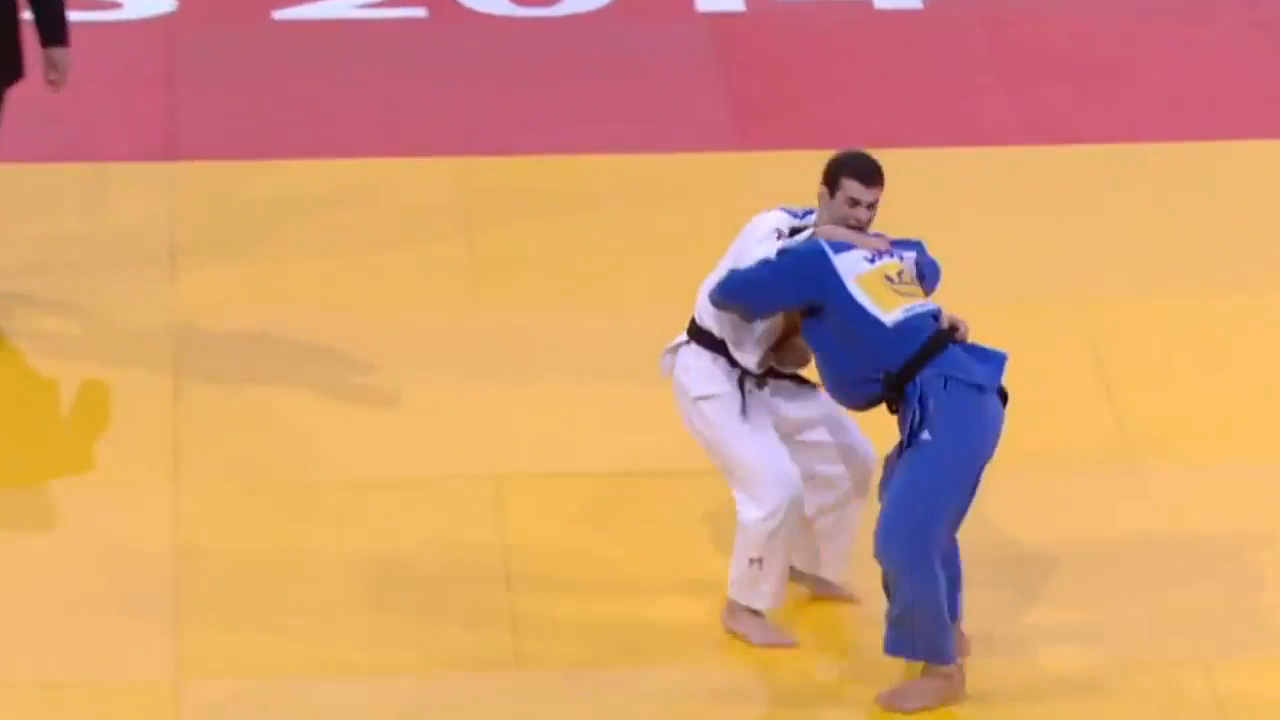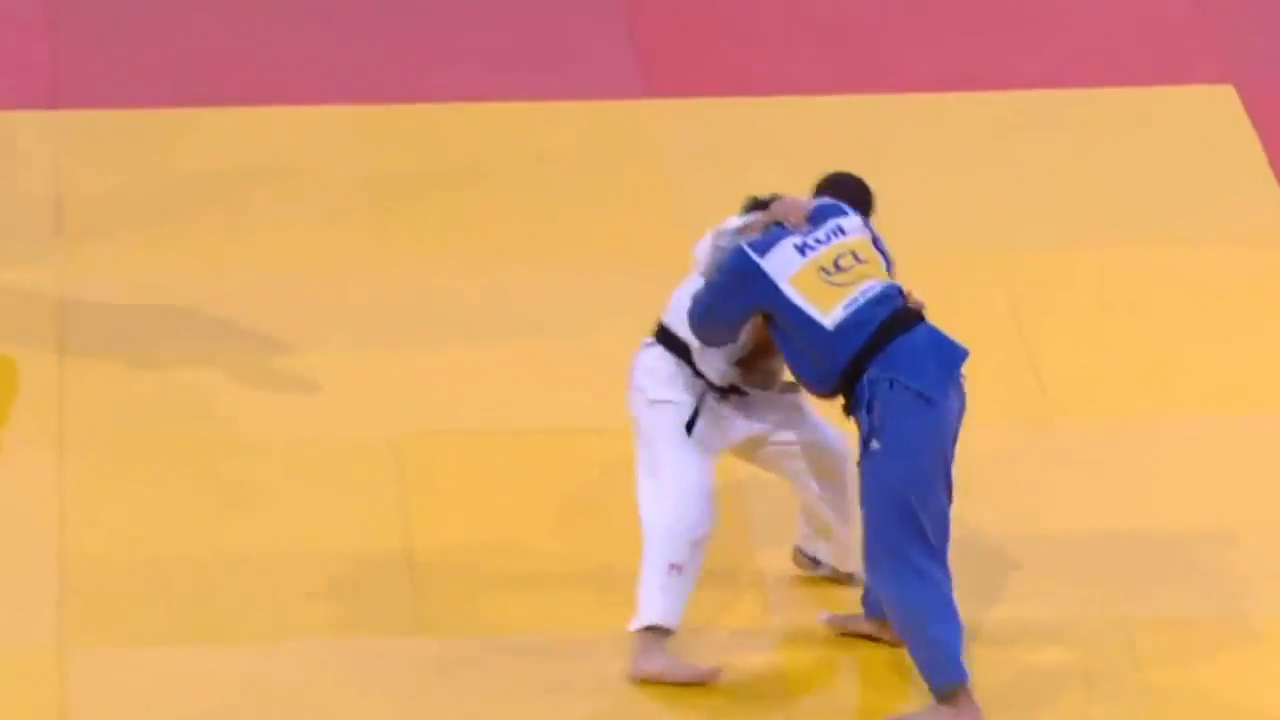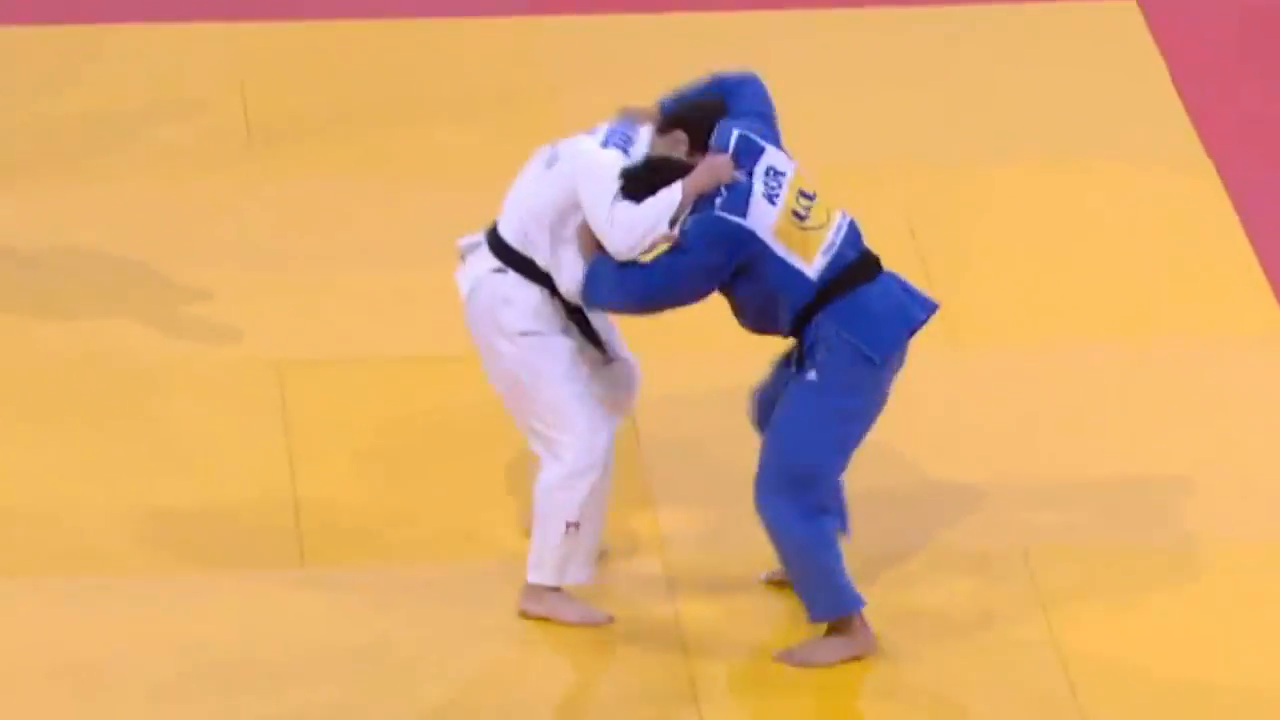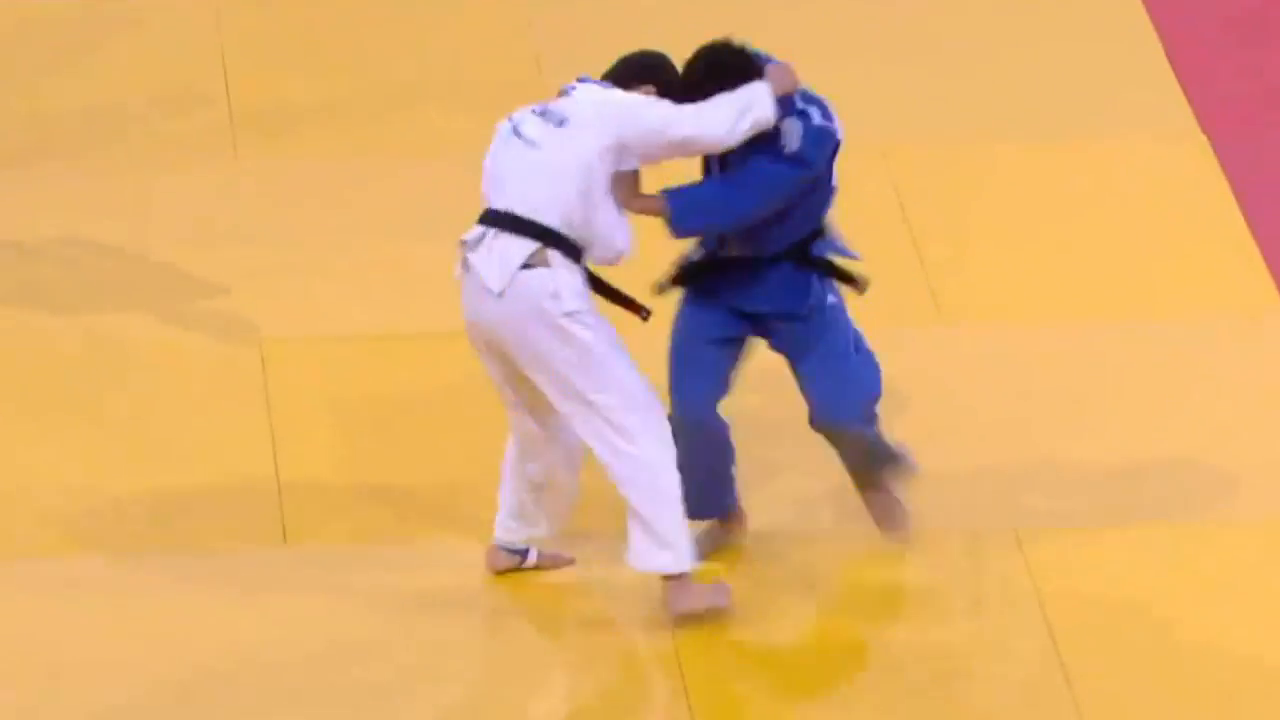
dt=0.3s
person 1, frame 1
left shoulder: (812, 259)
right shoulder: (890, 251)
left elbow: (734, 295)
right elbow: (925, 268)
left hip: (948, 398)
right hip: (953, 389)
left knee: (905, 539)
right knee: (911, 502)
left ankle: (940, 667)
right ankle: (942, 627)
person 1, frame 2
left shoulder: (751, 260)
right shoulder: (844, 217)
left elbow: (707, 321)
left hip: (898, 392)
right hip: (931, 367)
left knee: (899, 548)
right knee: (903, 518)
right ankle: (882, 617)
person 1, frame 3
left shoulder: (716, 230)
right shoulder: (743, 138)
left elbow: (635, 292)
right elbow: (742, 86)
left wrist: (594, 262)
right wrist: (654, 112)
left hip: (848, 337)
right hip: (874, 312)
left knee: (785, 487)
right knee: (774, 413)
left ankle: (848, 627)
right ankle: (810, 562)
person 1, frame 4
left shoulder: (809, 132)
right shoulder: (744, 72)
left elbow: (739, 207)
left wrist: (646, 202)
left hip: (792, 269)
right hip: (723, 266)
left knee: (845, 392)
right knee: (693, 404)
left ankle: (870, 470)
right ankle: (724, 517)
person 2, frame 1
left shoulder: (853, 252)
right shoulder: (772, 228)
right wrist: (824, 237)
left hip: (764, 375)
right hip: (711, 374)
left knee: (851, 464)
right knee: (777, 488)
left ankle: (805, 568)
right ankle: (743, 607)
person 2, frame 2
right shoulder: (752, 239)
right elbow: (710, 256)
right wrist: (765, 219)
left hip: (732, 387)
right hip: (670, 382)
left knee: (826, 455)
right knee: (683, 504)
left ankle: (820, 553)
right ankle: (649, 646)
person 2, frame 3
left shoulder: (618, 146)
right shoulder: (607, 161)
right elbow: (624, 237)
right wrist: (690, 185)
left hip: (540, 294)
right hip: (511, 305)
left knee: (613, 380)
right knee: (582, 445)
left ankle: (550, 523)
right ankle: (544, 588)
person 2, frame 4
left shoulder: (524, 120)
right shoulder: (615, 112)
right elbow: (707, 126)
right wrist: (769, 87)
left hip: (485, 287)
right hip: (537, 291)
left knee: (546, 421)
right knee: (633, 427)
left ankle: (512, 546)
right ankle: (675, 582)
